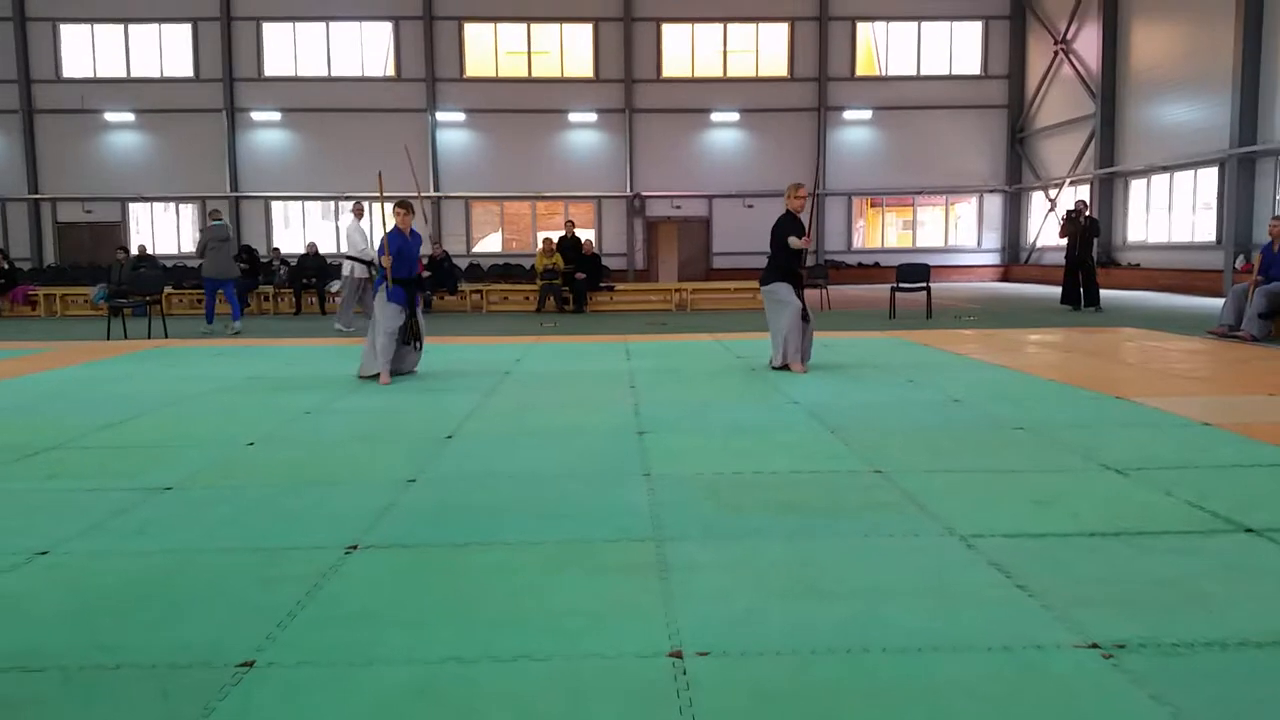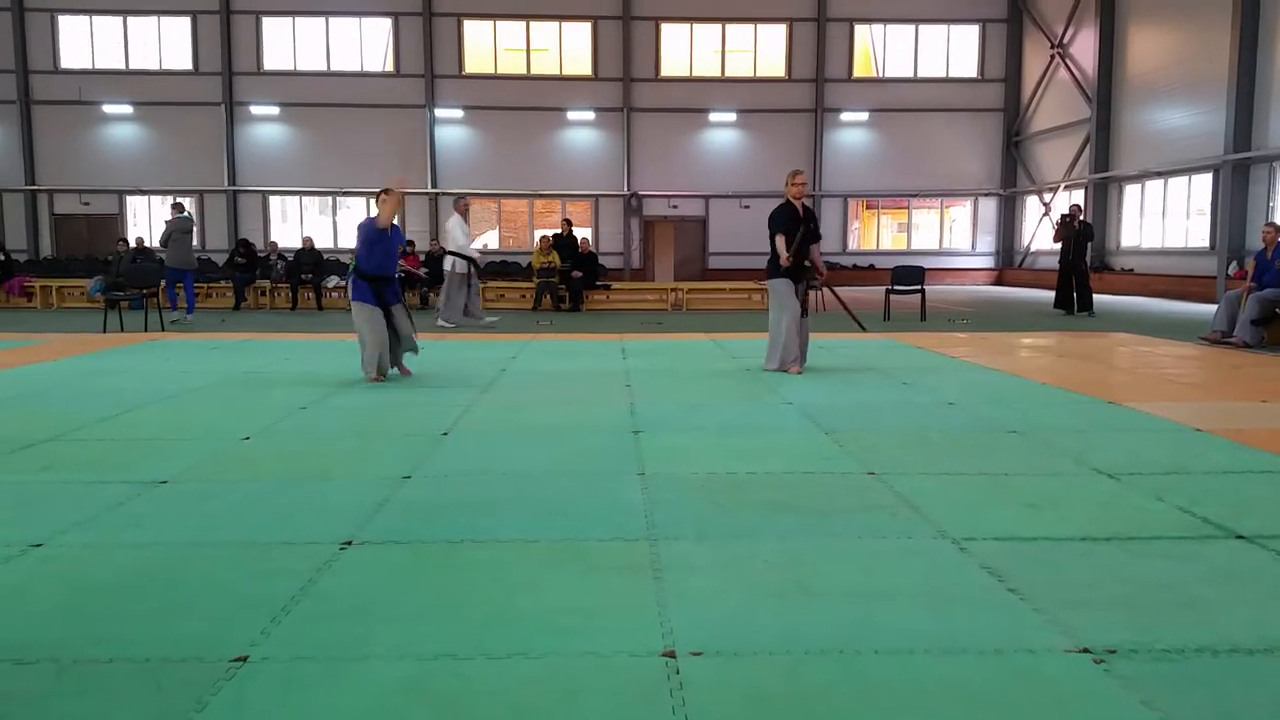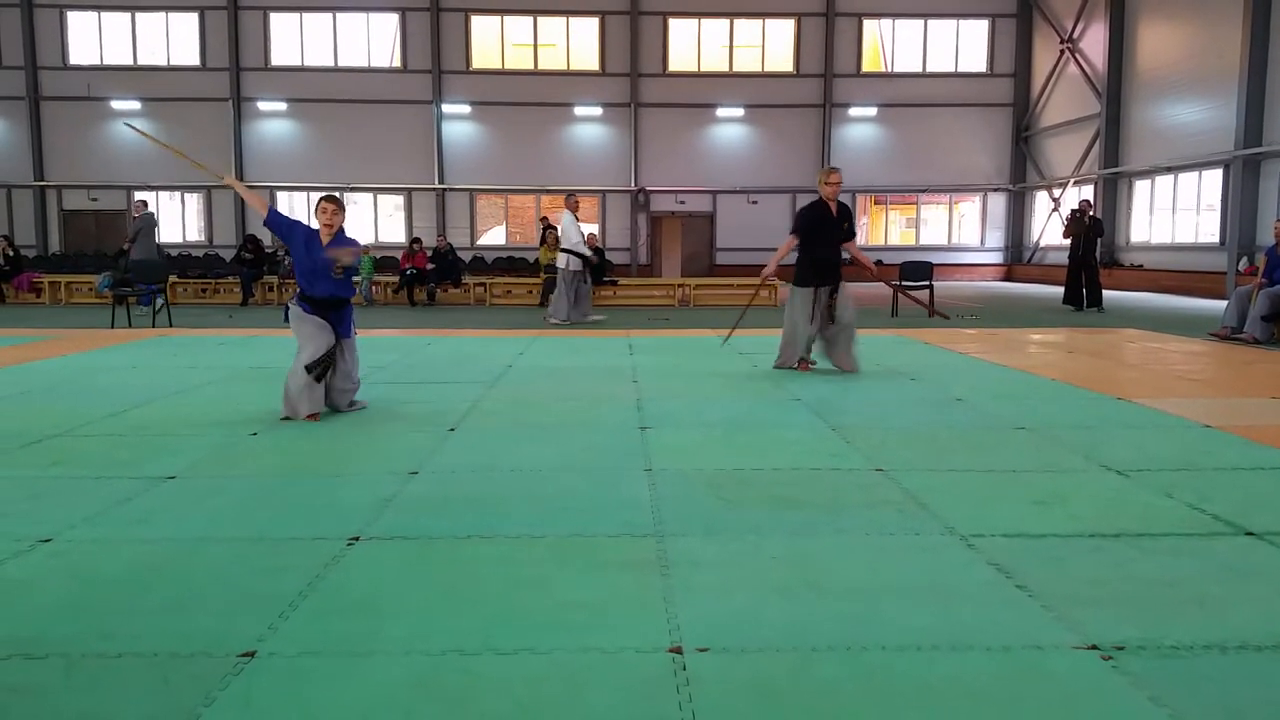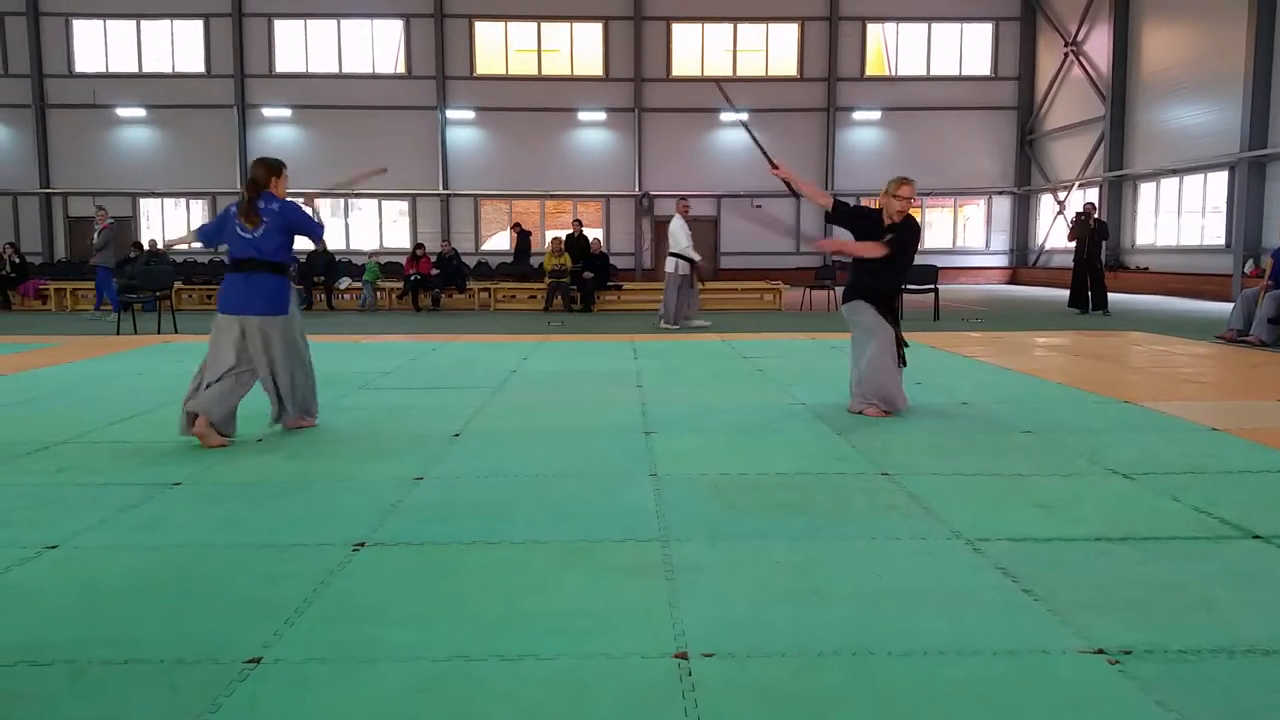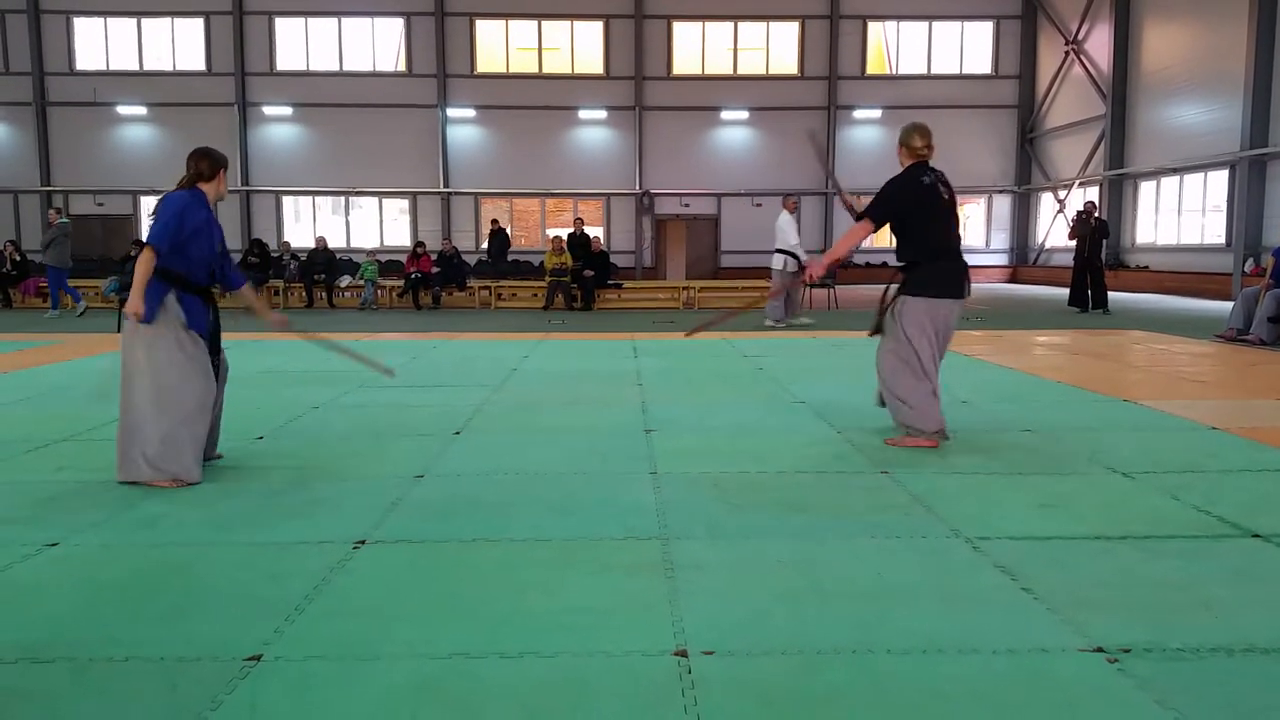
dt=1s
person 1, frame 1
left shoulder: (415, 236)
right shoulder: (391, 238)
right elbow: (384, 257)
right wrist: (385, 262)
left hip: (409, 290)
right hip: (390, 290)
left knee: (415, 330)
right knee: (388, 328)
left ankle: (402, 365)
right ankle: (384, 371)
person 1, frame 2
left shoulder: (398, 233)
right shoulder: (368, 226)
right elbow: (380, 224)
right wrist: (391, 203)
left hip: (387, 287)
right hip: (364, 287)
left knee: (404, 331)
right knee: (375, 335)
left ankle: (396, 360)
right ankle: (374, 371)
person 1, frame 3
left shoulder: (349, 246)
right shoulder: (302, 235)
left elbow: (350, 256)
right elbow: (265, 210)
left wrist: (348, 256)
right wrist: (233, 182)
left hip: (338, 314)
right hip: (305, 309)
left knee: (343, 374)
right knee: (319, 346)
left ankle: (340, 399)
right ankle: (307, 405)
person 1, frame 4
left shoulder: (232, 211)
right shoulder: (286, 209)
left elbow: (205, 233)
right elbow: (317, 232)
left wrist: (180, 241)
right wrist: (312, 205)
left hip: (232, 292)
right hip: (271, 294)
left knee: (229, 361)
right knee: (289, 357)
left ankle: (203, 418)
right ankle: (296, 414)
person 1, frame 5
left shoulder: (208, 219)
right shoulder: (180, 202)
left elbow: (230, 276)
right elbow: (151, 249)
left wrist: (265, 311)
right wrist: (137, 294)
left hip: (188, 308)
right hip: (162, 307)
left knee: (210, 374)
right knee: (167, 387)
left ankle: (190, 448)
right ankle: (150, 468)
person 2, frame 1
left shoulder: (796, 222)
right shoulder: (785, 222)
right elbow: (791, 240)
right wrist: (801, 243)
left hip: (788, 278)
right hip: (775, 279)
left knee: (803, 319)
right knee: (793, 309)
left ankle: (782, 358)
right ankle: (790, 359)
person 2, frame 2
left shoulder: (809, 214)
right shoulder: (780, 213)
left elbow: (812, 244)
right elbow: (779, 237)
left wrist: (819, 267)
right wrist: (783, 255)
left hip: (799, 273)
right hip: (780, 273)
left knee: (799, 317)
right knee: (788, 315)
left ankle: (793, 359)
right ankle: (787, 361)
person 2, frame 3
left shoulder: (846, 212)
right shoulder: (810, 211)
right elbow: (792, 240)
left wrist: (865, 261)
right wrist: (773, 264)
left hip: (831, 274)
right hip: (807, 275)
left knee: (845, 318)
right knee: (804, 323)
left ankle: (840, 357)
right ankle: (799, 357)
person 2, frame 4
left shoulder: (910, 228)
right shoulder: (865, 217)
left elbow: (878, 250)
right elbow: (825, 200)
left wrist: (839, 245)
right wrist: (788, 176)
left hip: (887, 301)
right hip: (858, 297)
left knee: (890, 357)
right knee: (883, 340)
left ankle: (874, 396)
right ankle: (865, 400)
person 2, frame 5
left shoulder: (903, 185)
right shoulder: (940, 182)
left elbow: (865, 226)
left wrist: (824, 260)
left hip: (925, 281)
right hip: (953, 278)
left knee: (905, 355)
right knee: (919, 352)
left ankle: (925, 430)
right ankle: (924, 409)
